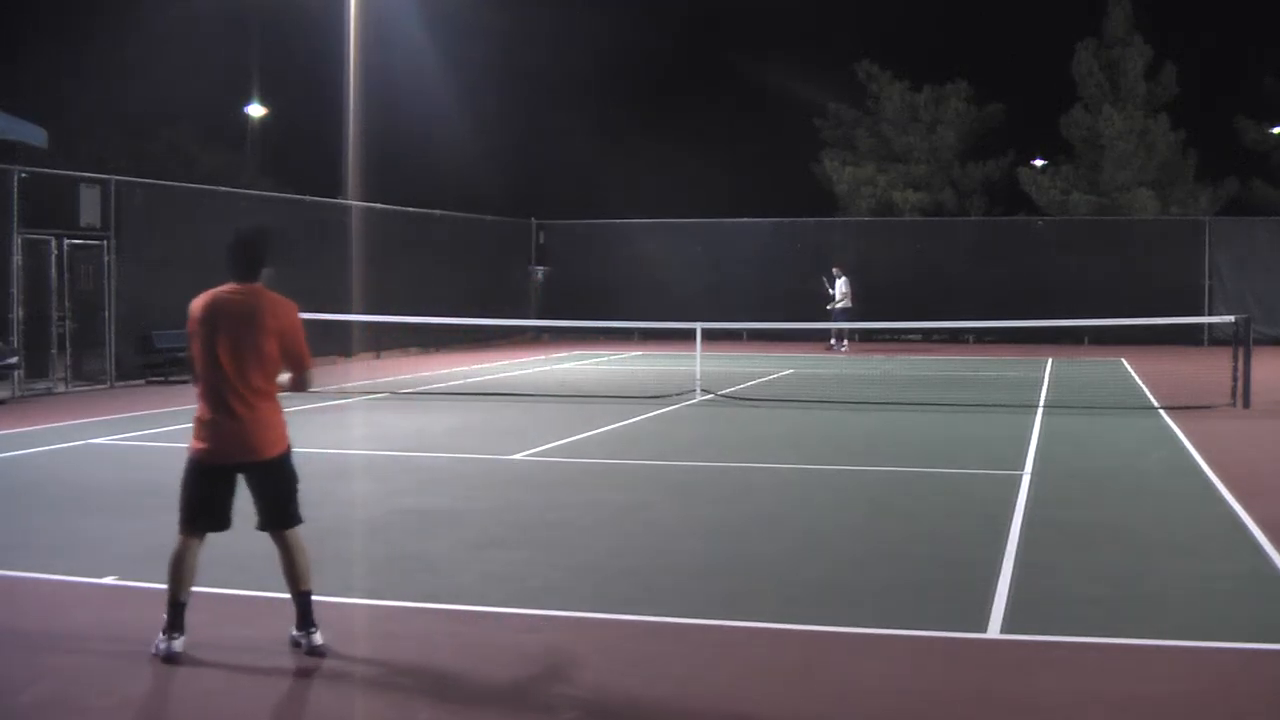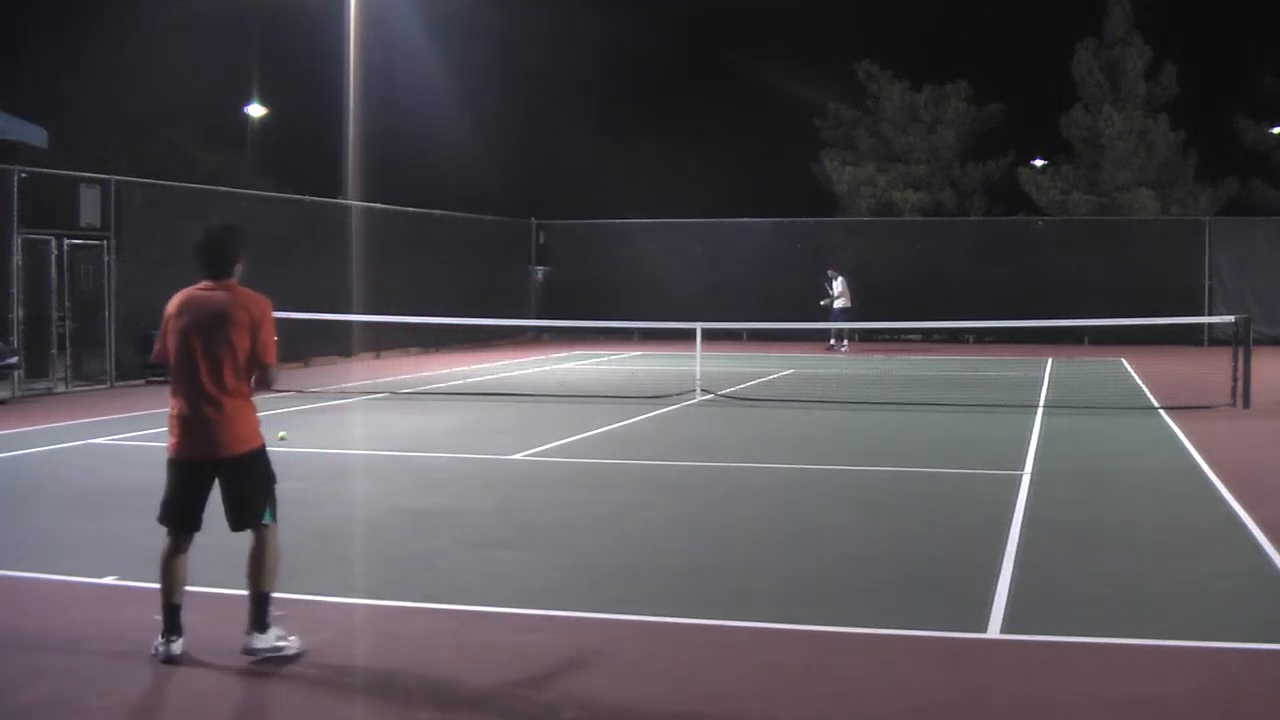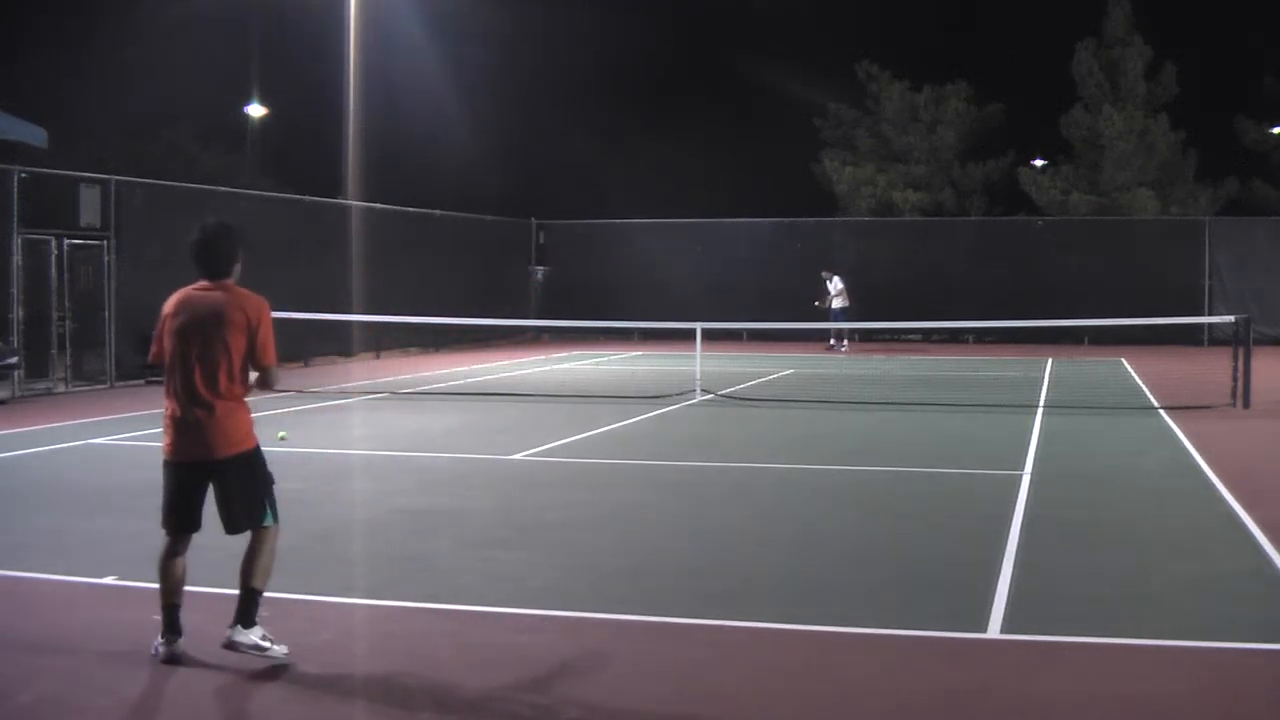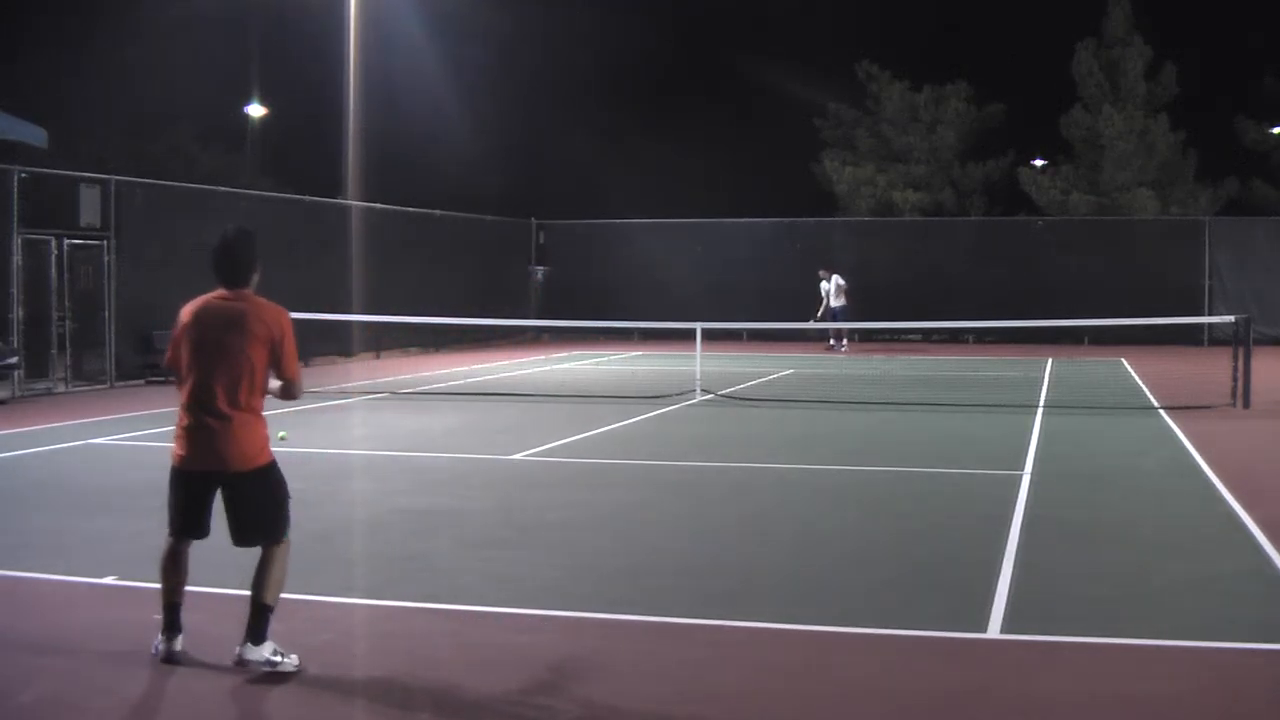
dt=0.2s
person 1, frame 1
left shoulder: (201, 306)
right shoulder: (281, 310)
left elbow: (198, 366)
right elbow: (303, 380)
left hip: (211, 440)
right hip: (266, 441)
left knee: (191, 535)
right knee: (286, 533)
left ankle: (172, 633)
right ankle: (307, 630)
person 1, frame 2
left shoulder: (177, 304)
right shoulder: (254, 305)
left elbow: (165, 364)
right elbow: (267, 379)
left hip: (186, 439)
right hip: (238, 438)
left knee: (179, 537)
right knee: (264, 529)
left ankle: (170, 636)
right ankle: (260, 630)
person 1, frame 3
left shoulder: (174, 304)
right shoulder: (252, 306)
left elbow: (161, 365)
right elbow: (268, 380)
left hip: (181, 441)
right hip: (231, 440)
left knee: (177, 538)
right knee: (265, 529)
left ankle: (169, 636)
right ankle: (244, 626)
person 1, frame 4
left shoulder: (190, 313)
right shoulder: (272, 318)
left elbow: (177, 375)
right elbow: (292, 390)
left hip: (191, 448)
right hip: (245, 450)
left knee: (179, 539)
right knee: (276, 544)
left ankle: (170, 636)
right ankle: (255, 644)
